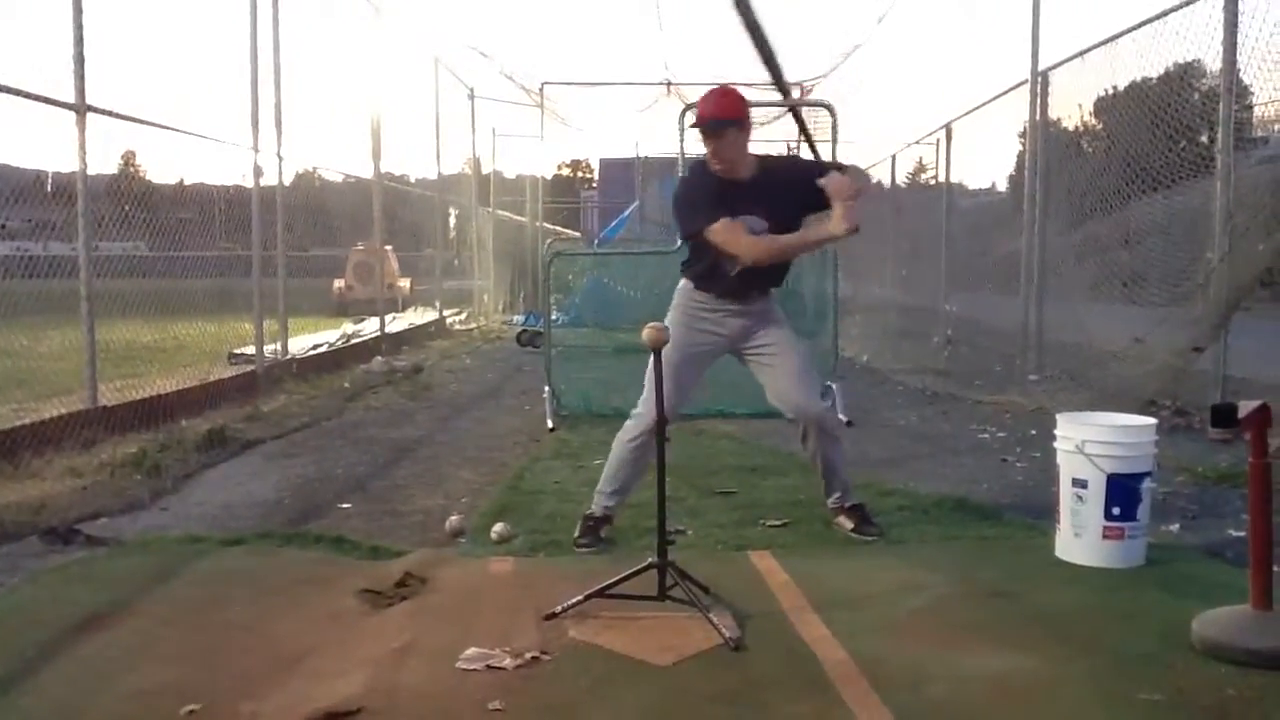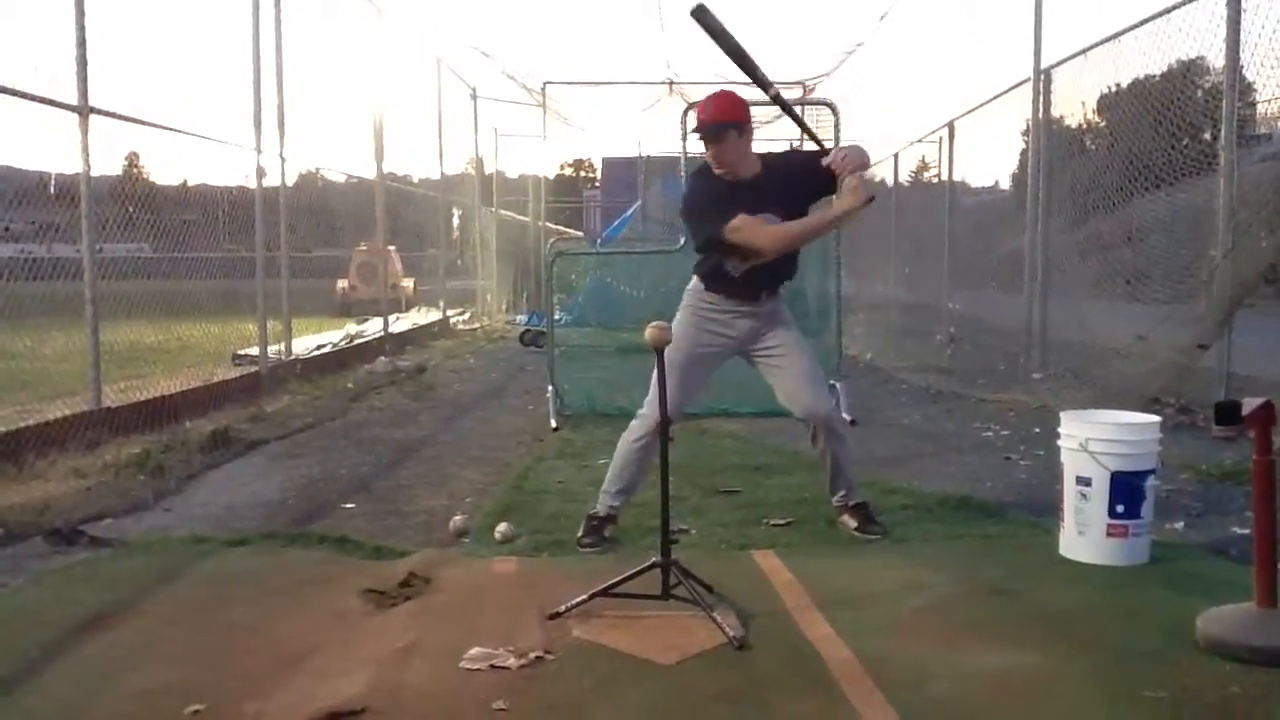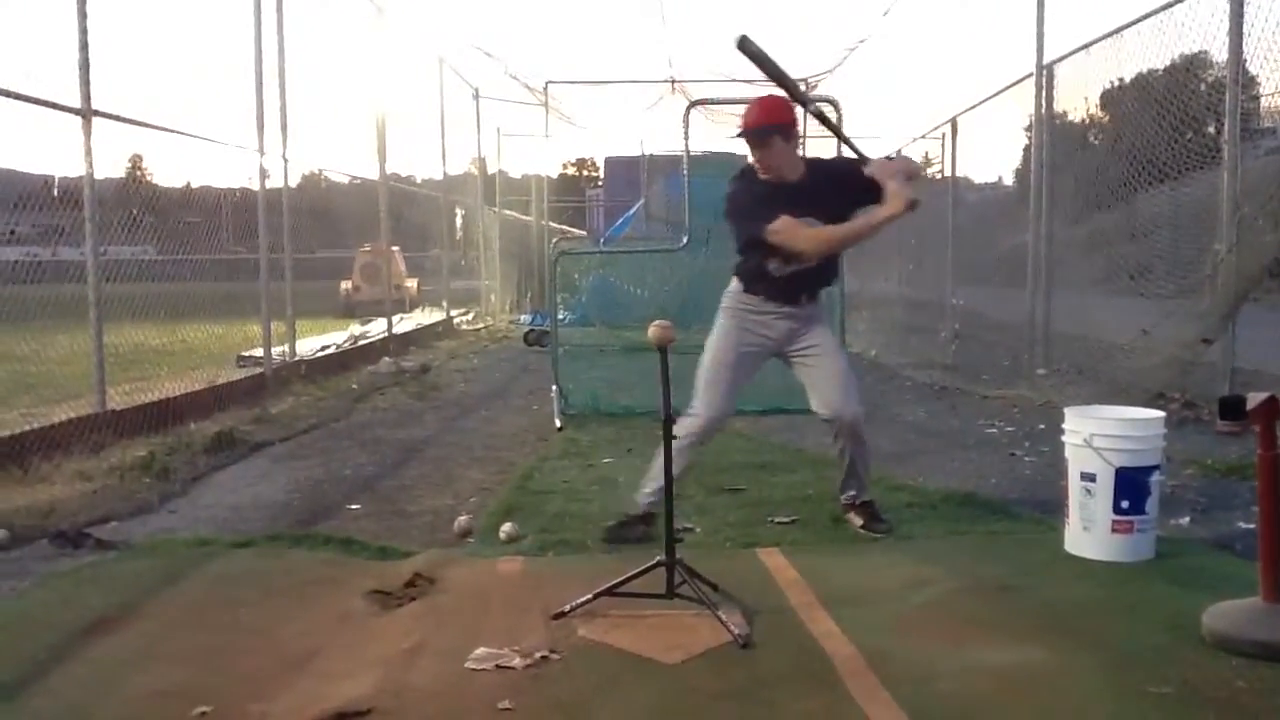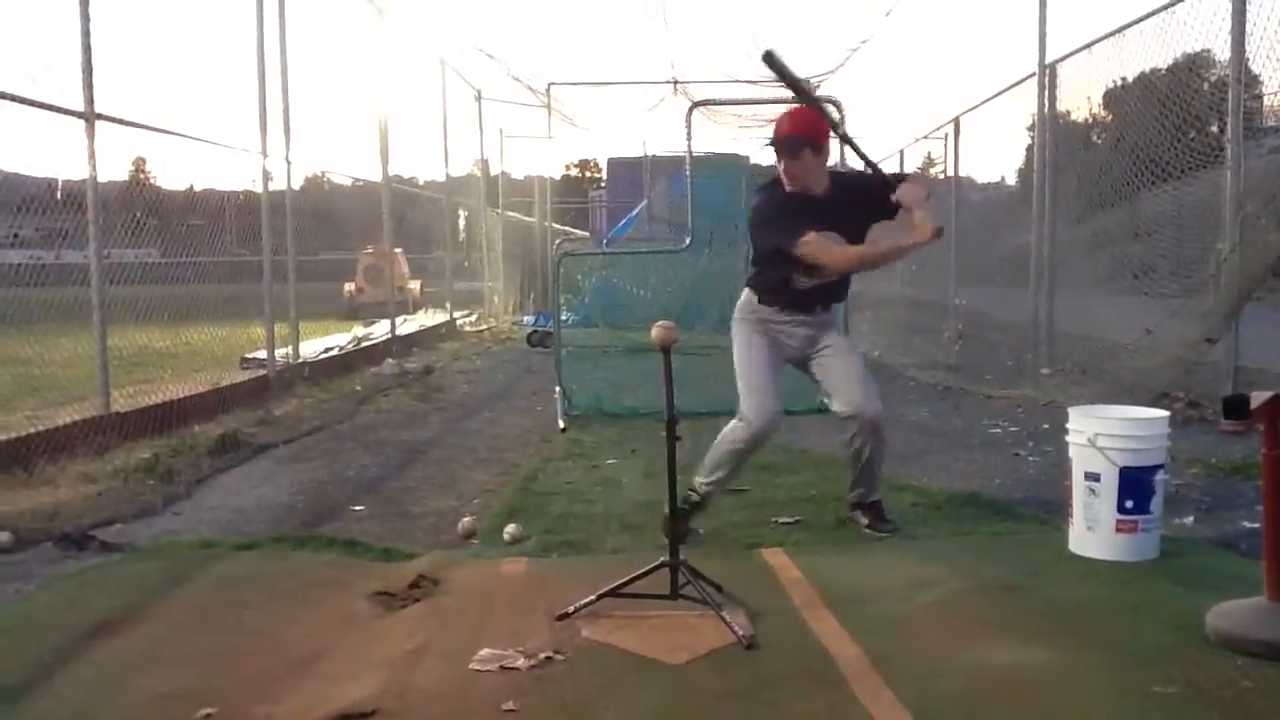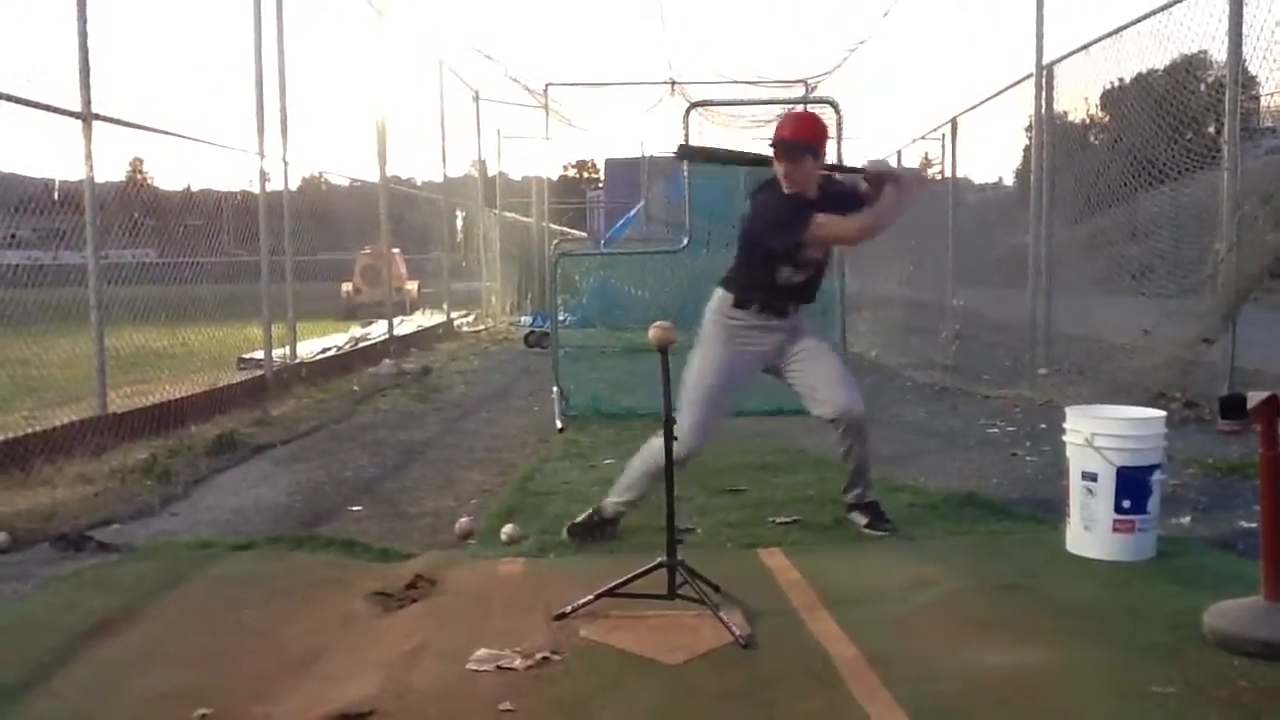
dt=0.2s
person 1, frame 1
left shoulder: (786, 175)
right shoulder: (693, 189)
left elbow: (855, 182)
right elbow: (746, 249)
left wrist: (843, 186)
right wrist: (829, 230)
left hip: (759, 311)
right hip: (699, 309)
left knee: (811, 408)
right knee: (651, 415)
left ankle: (842, 502)
right ankle: (600, 511)
person 1, frame 2
left shoulder: (790, 170)
right shoulder: (701, 192)
left elbow: (856, 158)
right elbow: (770, 240)
left wrist: (846, 164)
right wrist: (843, 207)
left hip: (768, 312)
right hip: (708, 309)
left knee: (820, 409)
right knee: (656, 414)
left ankle: (847, 501)
right ankle: (604, 511)
person 1, frame 3
left shoulder: (832, 174)
right shoulder: (744, 194)
left elbow: (904, 169)
right elbow: (809, 245)
left wrist: (889, 173)
right wrist: (885, 212)
left hip: (805, 314)
right hip: (745, 311)
left knee: (846, 413)
right knee: (706, 415)
left ankle: (856, 498)
right ankle: (646, 508)
person 1, frame 4
left shoulder: (858, 190)
right shoulder: (771, 207)
left elbow: (918, 191)
right elbow: (839, 261)
left wrist: (914, 201)
right wrist: (914, 239)
left hip: (820, 323)
right hip: (764, 319)
left knee: (862, 411)
right knee: (760, 418)
left ankle: (863, 498)
right ankle: (698, 492)
person 1, frame 5
left shoulder: (834, 194)
right shoulder: (769, 202)
right elbow: (853, 231)
left wrist: (883, 182)
right wrist: (897, 193)
left hip: (788, 329)
right hip: (732, 323)
left knee: (849, 411)
right knee: (689, 436)
left ankle: (858, 498)
right ankle: (610, 510)
